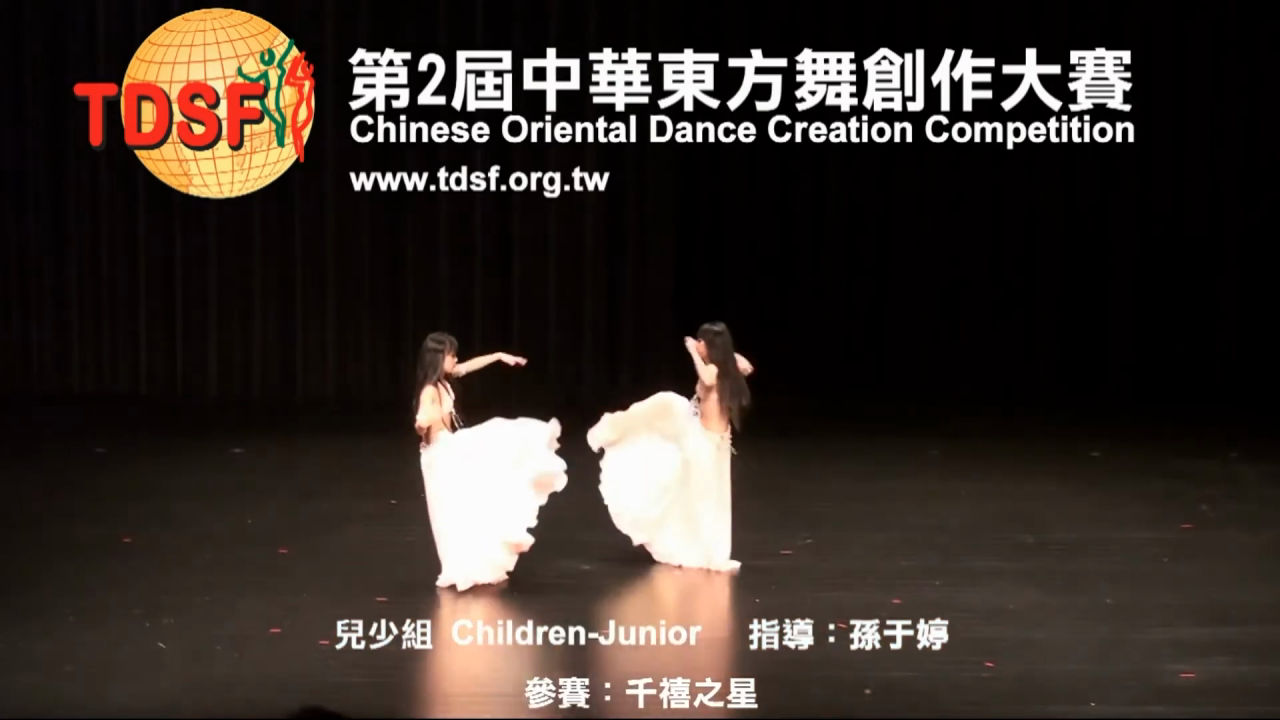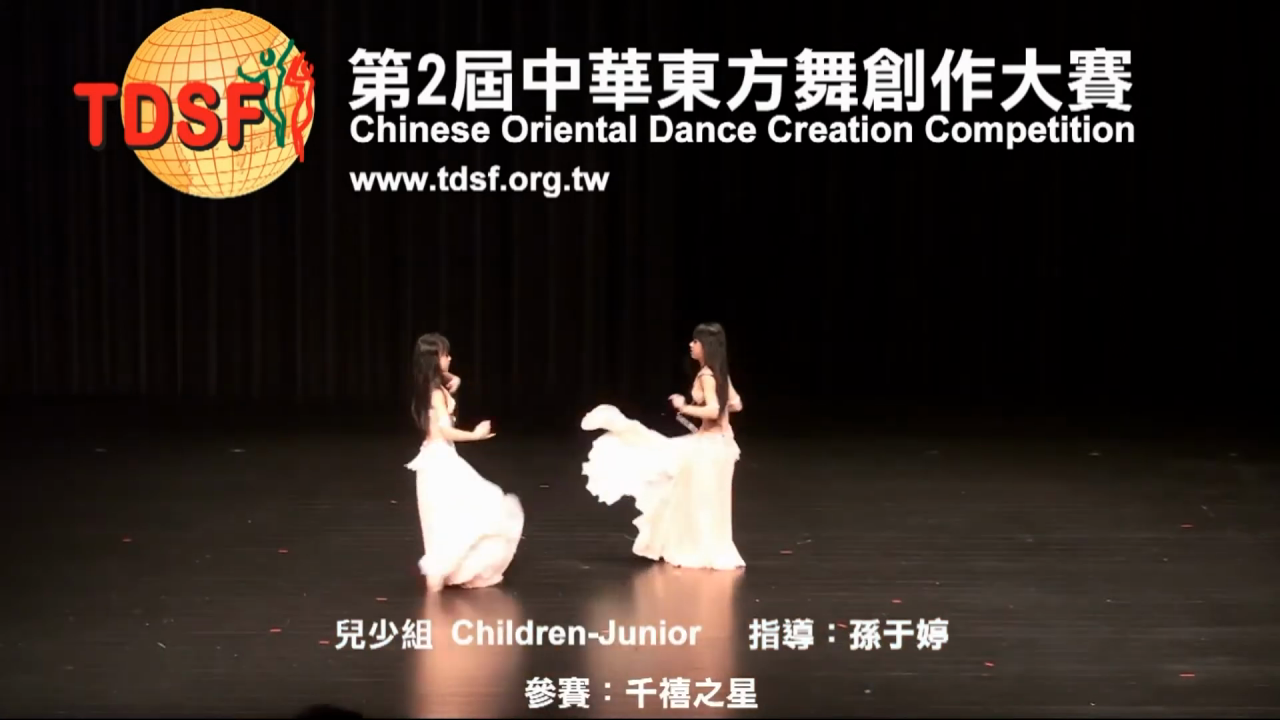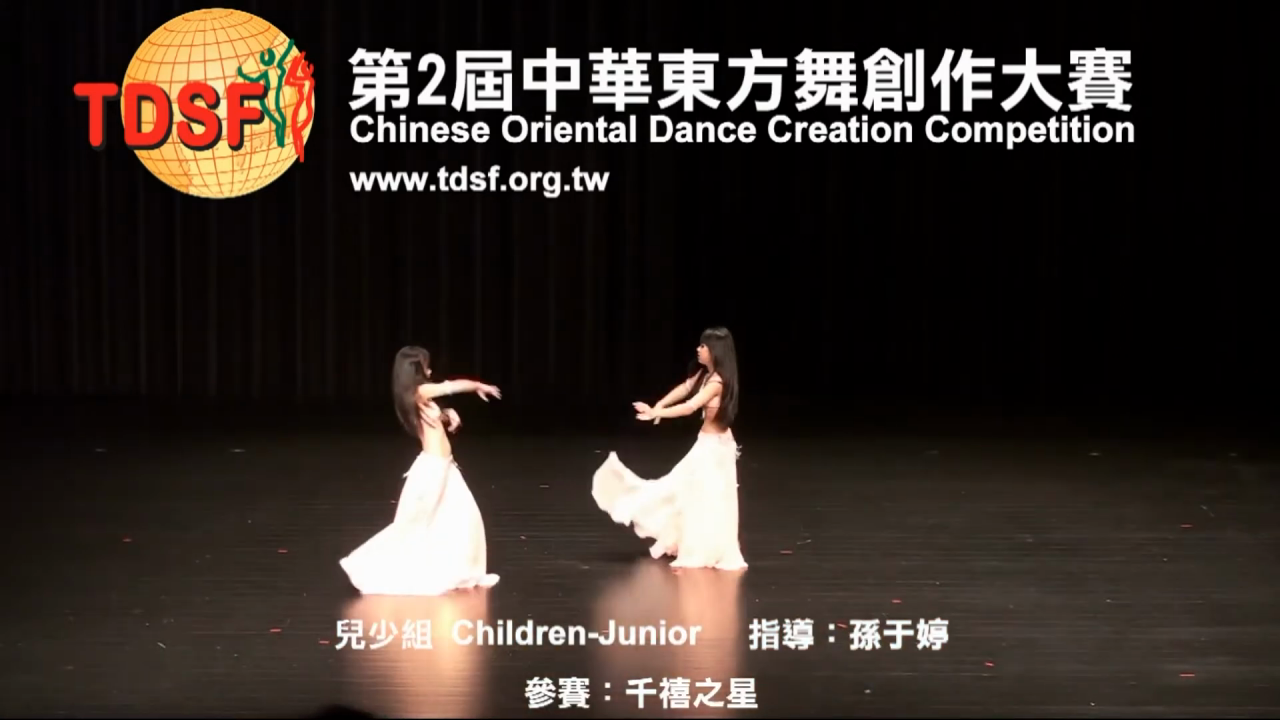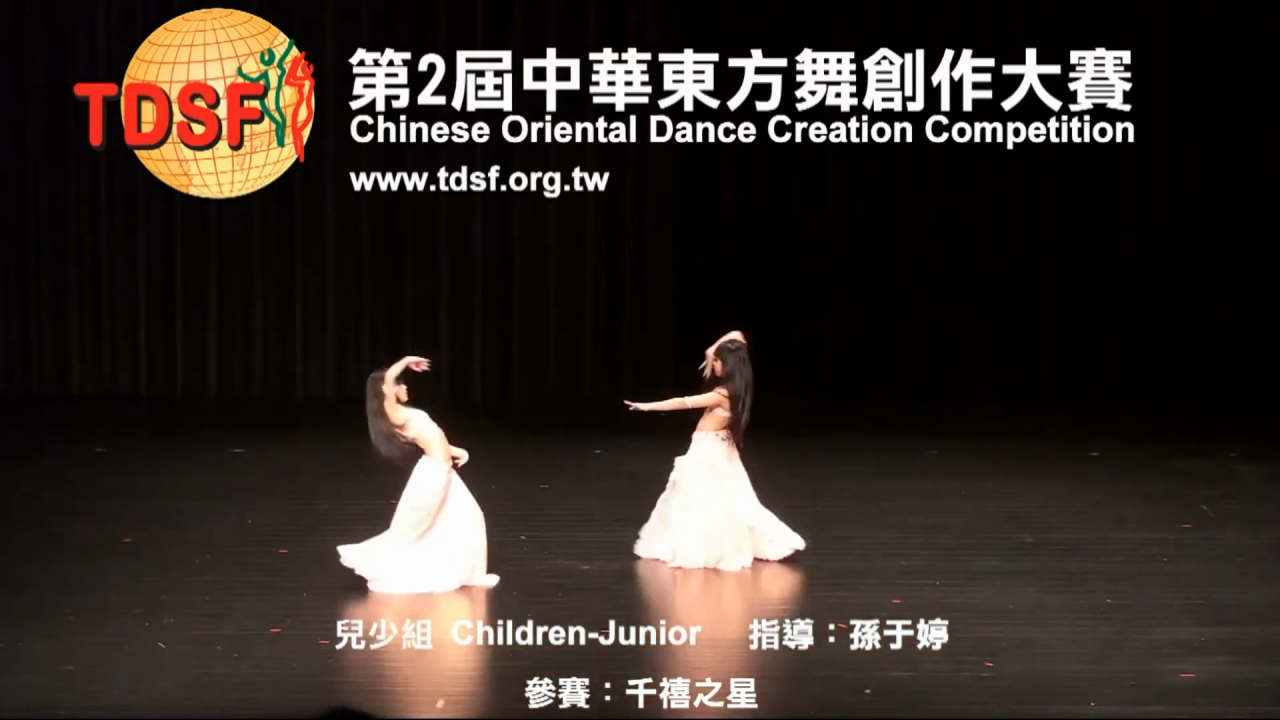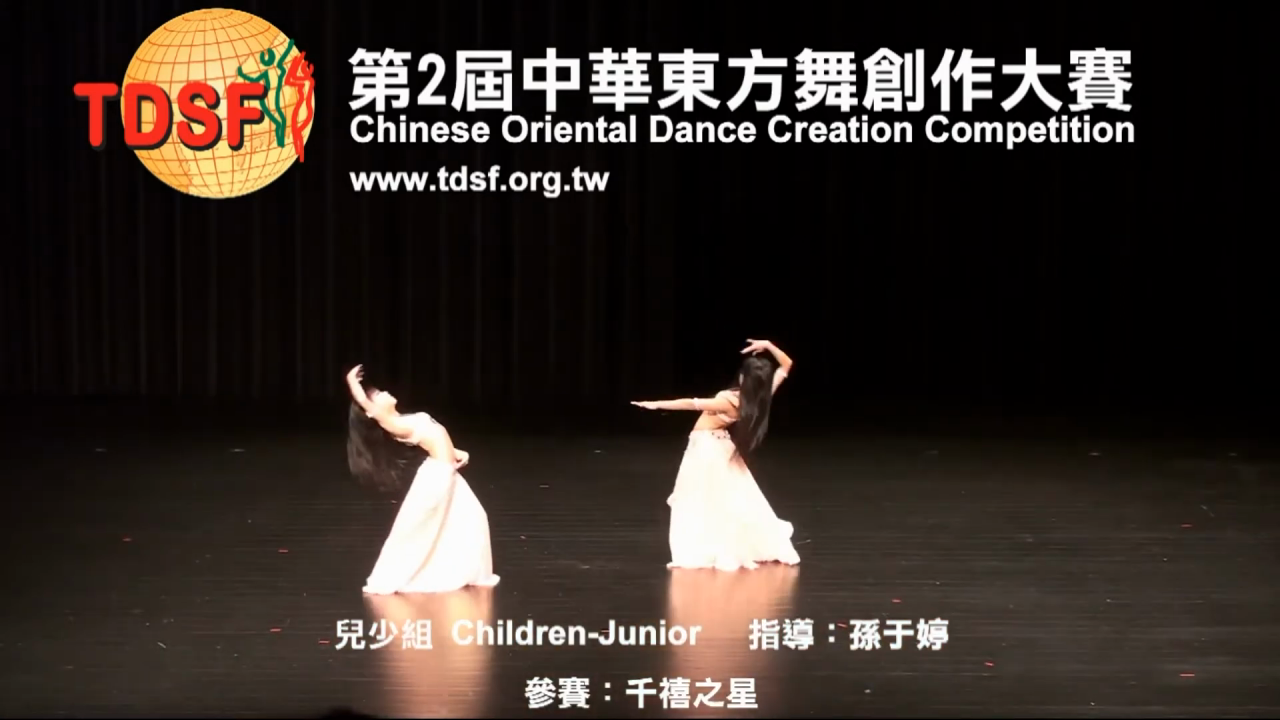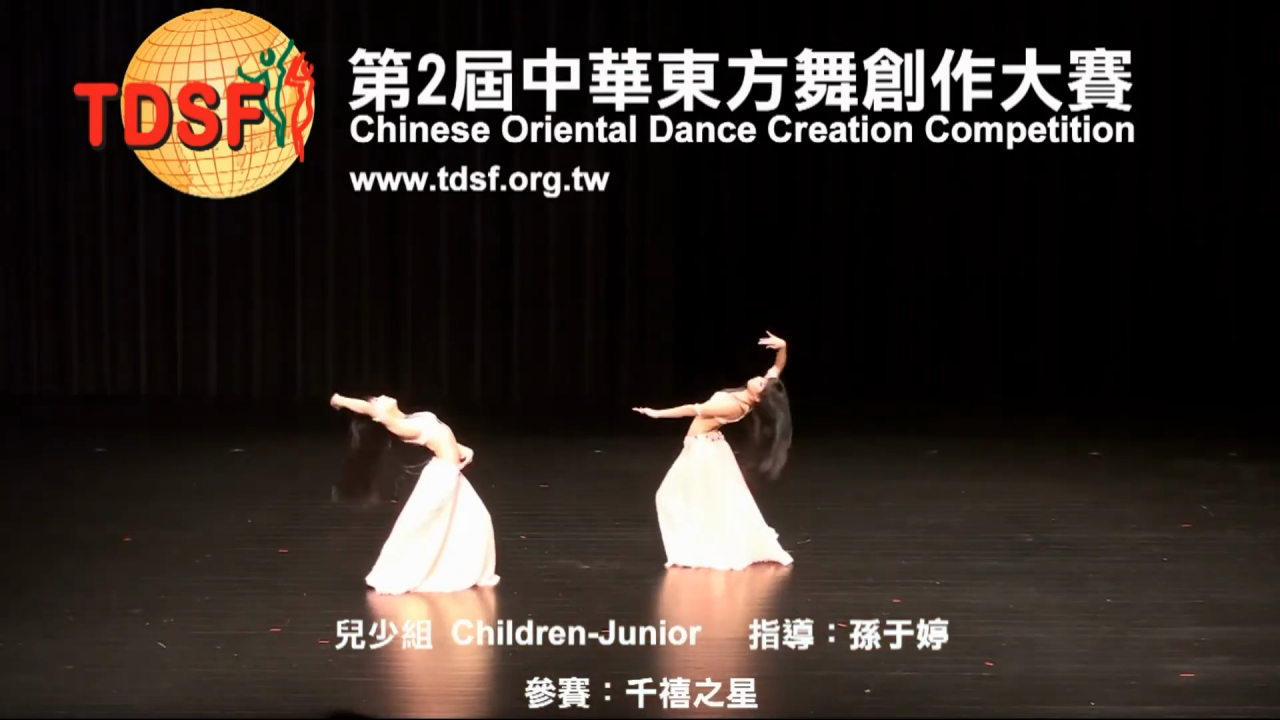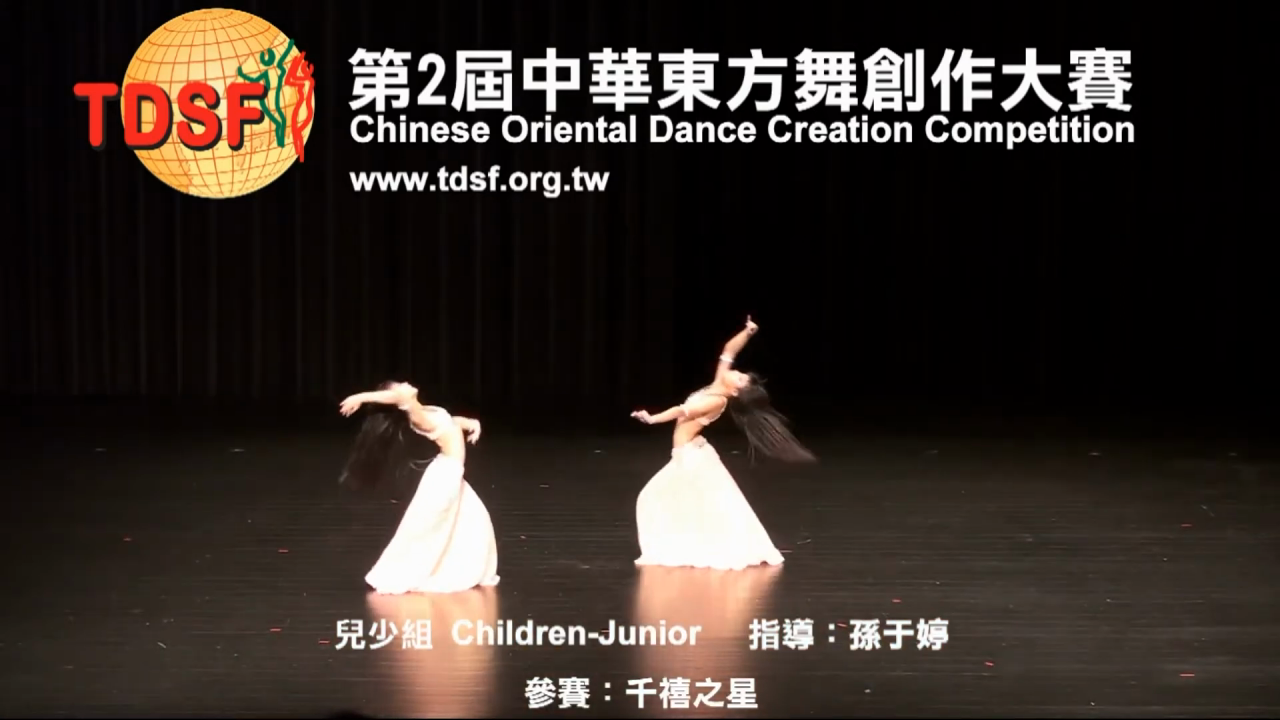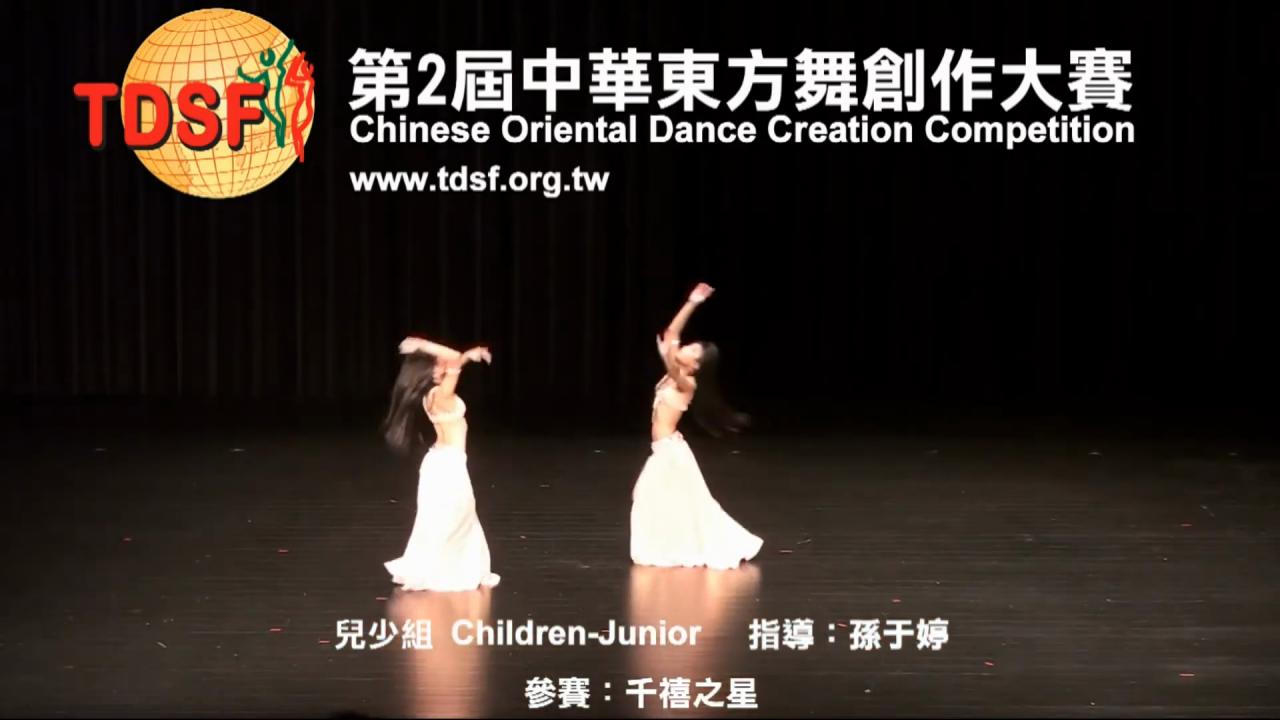
dt=0.2s
person 1, frame 1
left shoulder: (713, 369)
right shoulder: (727, 367)
left elbow: (707, 380)
right elbow: (746, 367)
left wrist: (694, 353)
right wrist: (730, 353)
left hip: (708, 441)
right hip: (708, 437)
left knee: (703, 498)
left ankle: (709, 555)
person 1, frame 2
left shoulder: (708, 376)
right shoulder: (717, 373)
left elbow: (713, 412)
right elbow: (736, 405)
left wrist: (685, 407)
left hip: (711, 444)
right hip: (706, 441)
left knee: (704, 500)
left ankle: (707, 555)
person 1, frame 3
left shoulder: (716, 382)
right shoulder: (706, 373)
left elbow: (691, 407)
right elbow: (684, 388)
left wrist: (655, 413)
right wrist: (660, 407)
left hip: (713, 445)
right hip: (712, 442)
left knee: (707, 500)
right knee: (692, 492)
left ankle: (711, 554)
person 1, frame 4
left shoulder: (722, 394)
right shoulder: (740, 385)
left elbow: (685, 403)
right elbow: (736, 337)
left wrist: (649, 406)
right wrist: (715, 349)
left hip: (707, 447)
right hip: (721, 445)
left knee: (699, 501)
right knee: (732, 497)
left ankle: (700, 554)
person 1, frame 5
left shoulder: (732, 403)
right shoulder: (764, 395)
left elbow: (693, 404)
right elbow: (787, 366)
left wrist: (656, 404)
right wrist: (768, 348)
left hip: (705, 446)
right hip: (718, 445)
left knee: (701, 502)
right knee: (735, 499)
left ankle: (701, 555)
person 1, frame 6
left shoulder: (736, 407)
right shoulder: (745, 397)
left elbow: (694, 409)
right elbow: (778, 367)
left wrist: (657, 413)
right wrist: (782, 347)
left hip: (700, 450)
right hip: (705, 448)
person 1, frame 7
left shoulder: (719, 401)
right shoulder: (717, 386)
left elbow: (681, 411)
right elbow: (728, 350)
left wrist: (653, 418)
right wrist: (747, 332)
left hip: (690, 457)
right hip: (691, 454)
person 1, frame 8
left shoulder: (688, 382)
right shoulder: (674, 374)
left elbow: (677, 376)
right elbow: (672, 332)
left wrist: (667, 356)
right wrist: (691, 303)
left hip: (669, 449)
right hip: (663, 449)
left knee: (683, 503)
person 2, frame 1
left shoulder: (443, 380)
right shoulder: (430, 390)
left elbow: (467, 366)
right elbow: (421, 425)
left wrist: (499, 356)
right wrist: (428, 421)
left hip: (453, 452)
right hip: (440, 455)
right knee: (453, 514)
right ankle: (462, 571)
person 2, frame 2
left shoulder: (436, 383)
right shoulder: (435, 391)
left elbow: (447, 376)
right elbow: (445, 430)
left wrist: (451, 380)
right wrist: (474, 434)
left hip: (444, 454)
right hip: (437, 456)
left knee: (476, 506)
right knee: (447, 515)
left ankle: (465, 569)
right ankle: (440, 568)
person 2, frame 3
left shoulder: (418, 400)
right shoulder: (417, 394)
right elbow: (450, 386)
left wrist: (448, 416)
right wrist: (479, 386)
left hip: (443, 466)
right hip: (432, 468)
left knee: (464, 517)
right knee: (413, 523)
left ankle: (458, 572)
right ankle: (376, 573)
person 2, frame 4
left shoulder: (401, 415)
right shoulder: (391, 413)
right elbow: (387, 379)
left wrist: (454, 451)
right wrist: (405, 361)
left hip: (442, 471)
right hip: (433, 472)
left knee: (468, 518)
right knee: (412, 525)
left ankle: (464, 572)
right ankle: (382, 573)
person 2, frame 5
left shoulder: (404, 421)
right shoulder: (390, 425)
right elbow: (364, 403)
left wrist: (455, 452)
right wrist: (353, 381)
left hip: (445, 471)
right hip: (437, 473)
left knee: (471, 518)
right knee: (416, 526)
left ankle: (469, 572)
right ankle: (389, 578)
person 2, frame 6
left shoulder: (409, 421)
right shoulder: (396, 426)
left elbow: (440, 433)
right elbow: (369, 408)
left wrist: (461, 449)
right wrist: (342, 401)
left hip: (449, 473)
right hip: (442, 475)
left knee: (475, 520)
right knee: (417, 527)
left ankle: (469, 573)
right ankle: (392, 578)
person 2, frame 7
left shoulder: (421, 413)
right shoulder: (416, 416)
left elbow: (448, 422)
right elbow: (402, 398)
left wrist: (469, 422)
right wrist: (363, 397)
left hip: (449, 472)
right hip: (445, 473)
left knee: (477, 521)
right knee: (422, 526)
left ankle: (472, 574)
right ankle: (391, 578)
person 2, frame 8
left shoulder: (428, 393)
right shoulder: (440, 395)
left elbow: (449, 360)
right elbow: (453, 359)
left wrist: (472, 353)
right wrist: (423, 345)
left hip: (438, 461)
right hip: (448, 462)
left knee: (463, 518)
right knee: (446, 521)
left ankle: (459, 573)
right ankle: (415, 571)
